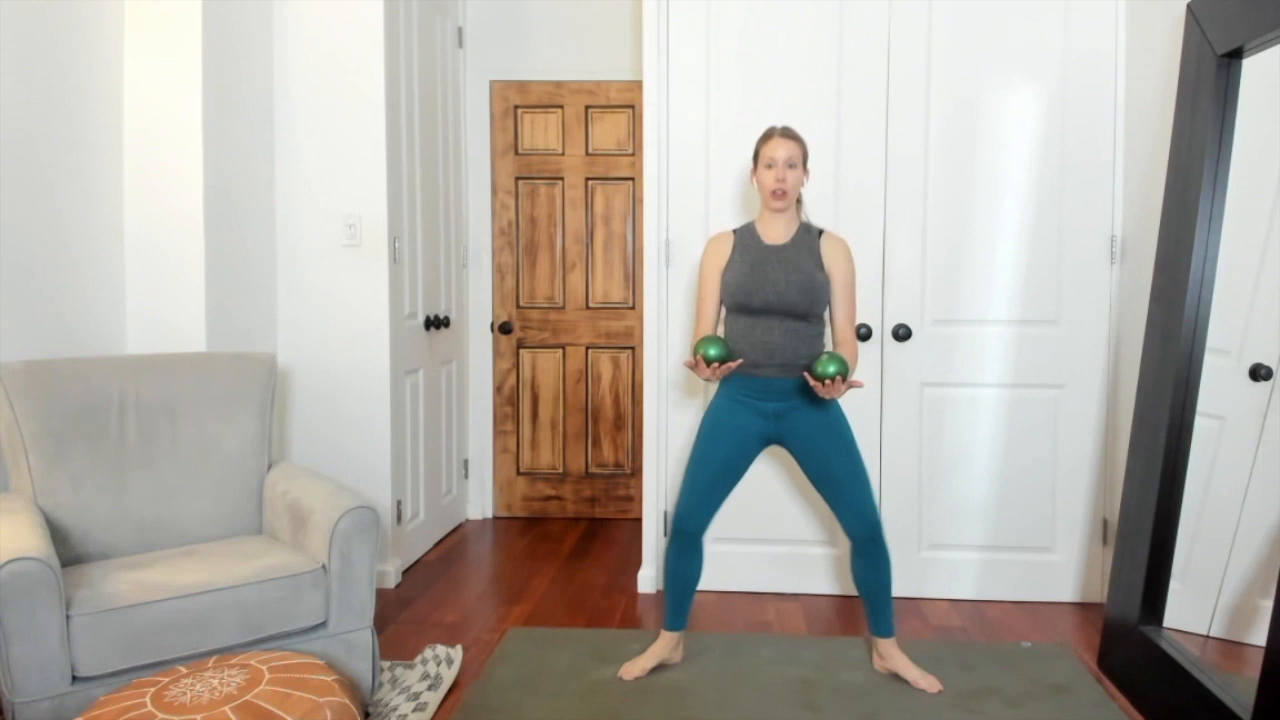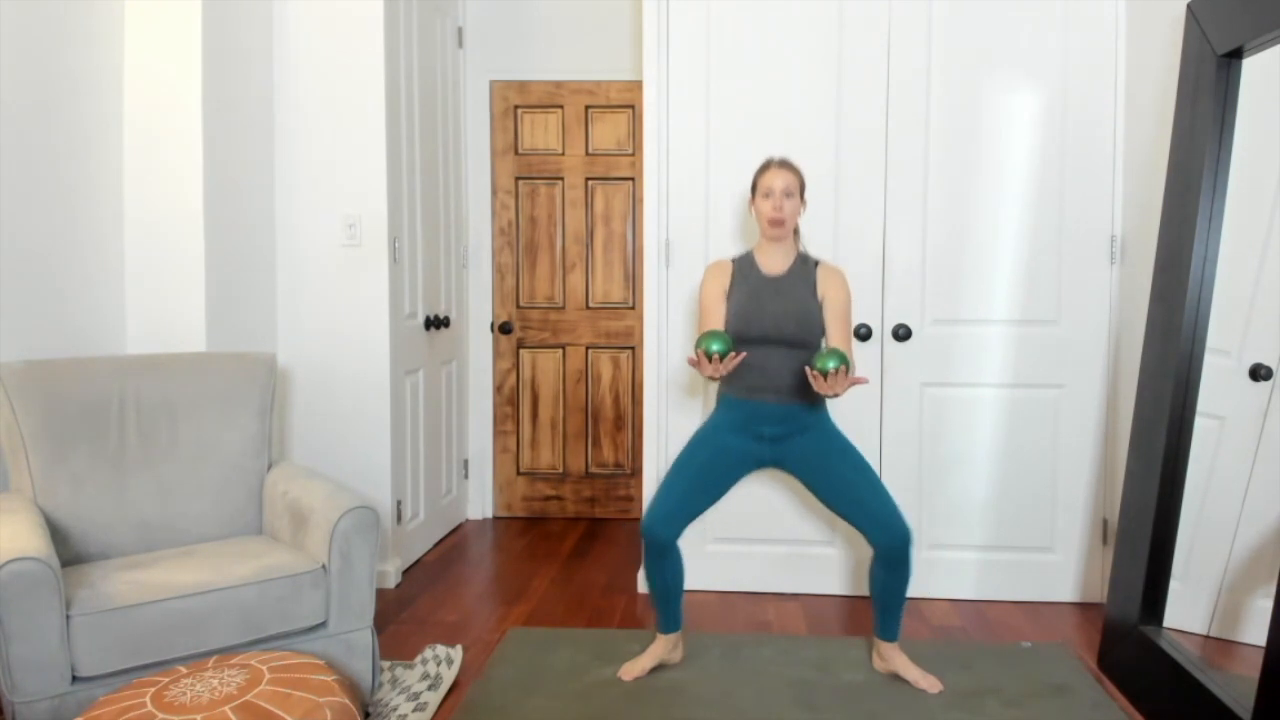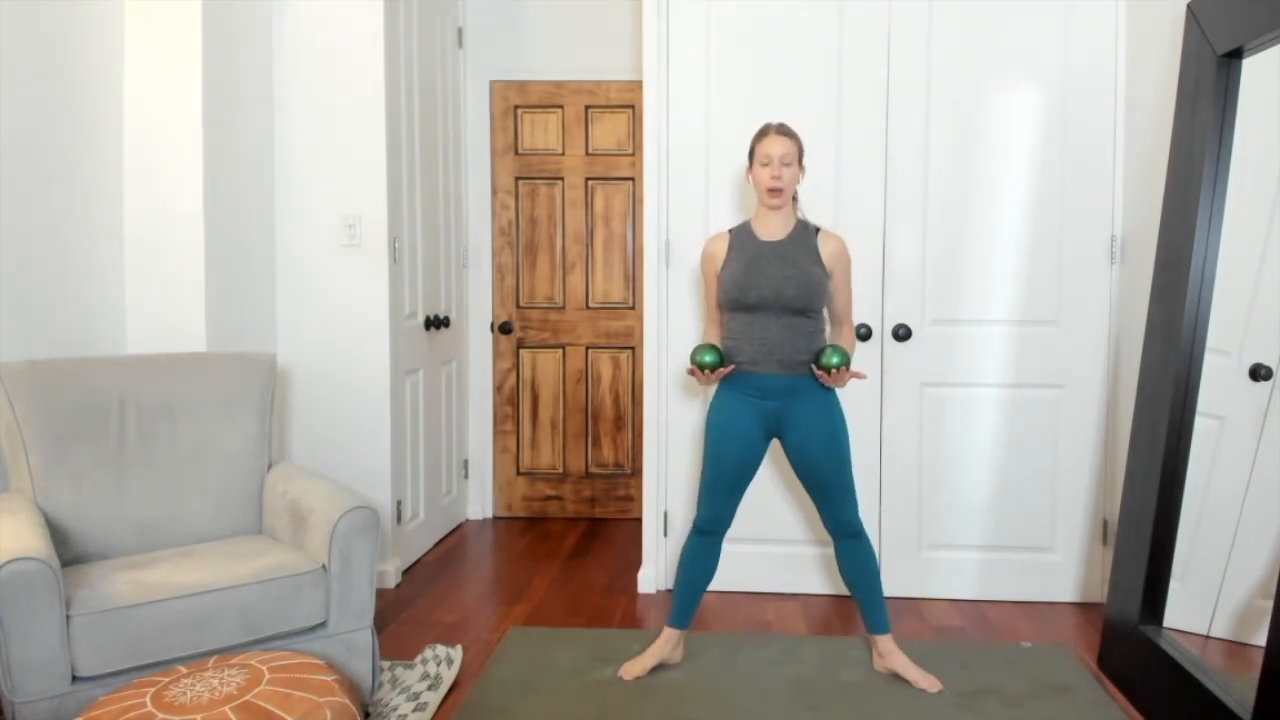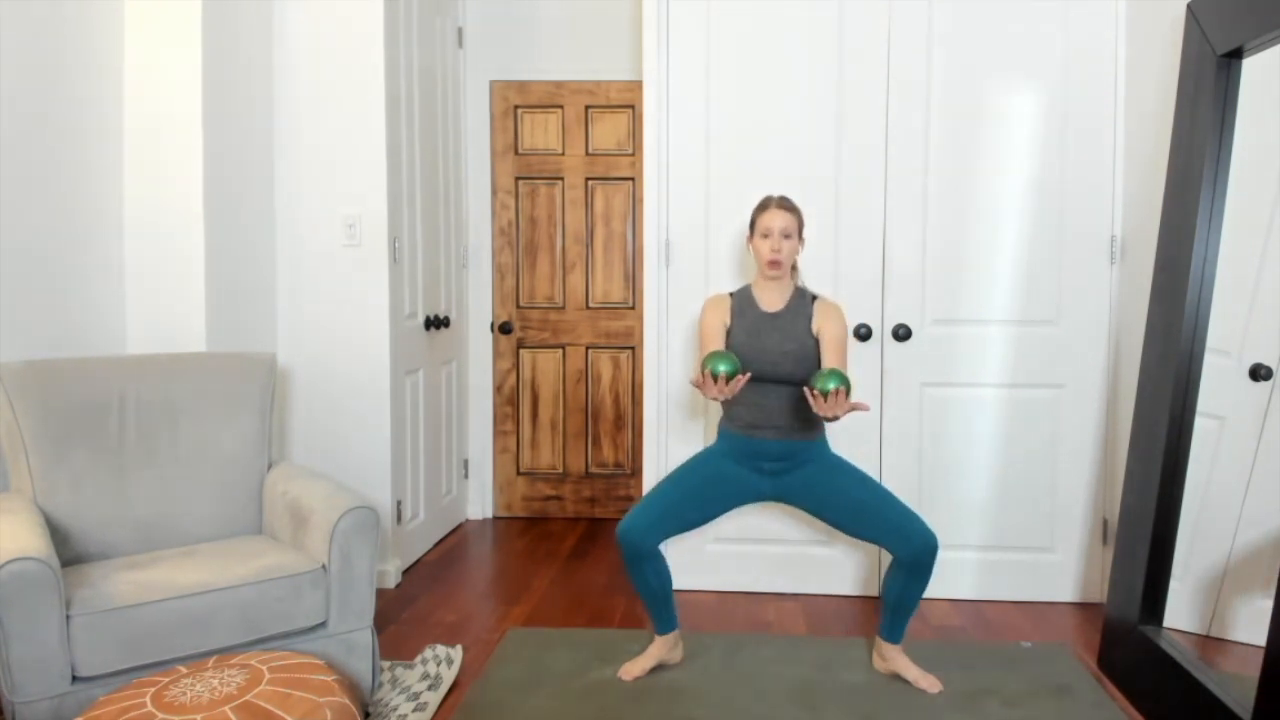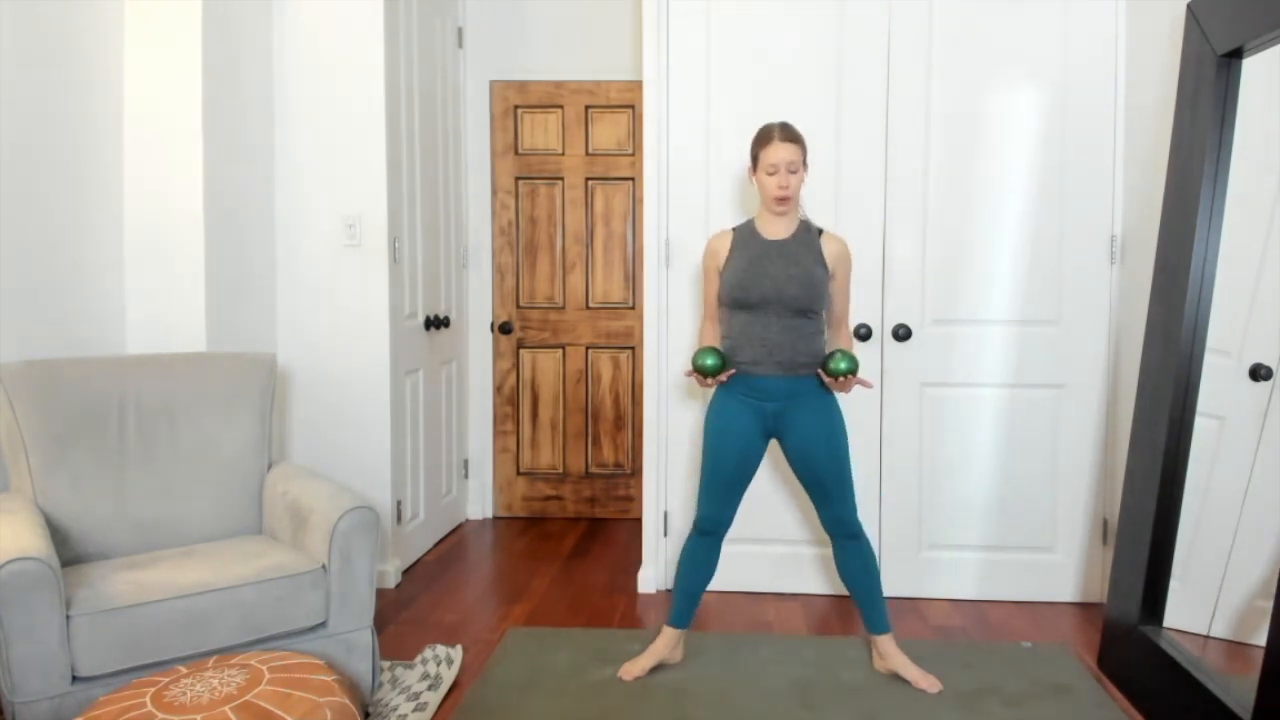
dt=1s
person 1, frame 1
left shoulder: (831, 248)
right shoulder: (724, 246)
left elbow: (846, 335)
right elbow: (705, 331)
left wrist: (841, 376)
right wrist: (706, 364)
left hip: (809, 402)
right hip: (740, 399)
left knee: (864, 527)
right knee: (687, 521)
left ankle: (887, 648)
right ankle: (670, 640)
person 1, frame 2
left shoulder: (827, 278)
right shoulder: (722, 274)
left elbow: (840, 359)
right elbow: (709, 350)
left wrist: (836, 381)
right wrist: (710, 368)
left hip: (806, 425)
right hip: (735, 422)
left knee: (891, 532)
right knee: (656, 527)
left ankle: (888, 649)
right ankle: (667, 641)
person 1, frame 3
left shoulder: (827, 246)
right shoulder: (720, 246)
left elbow: (843, 326)
left wrist: (840, 364)
right wrist: (706, 364)
left hip: (808, 398)
right hip: (739, 397)
left knee: (846, 525)
right knee: (709, 522)
left ankle: (885, 647)
right ankle: (670, 640)
person 1, frame 4
left shoulder: (824, 314)
right shoulder: (720, 309)
left elbow: (836, 391)
right elbow: (711, 377)
left wrist: (835, 406)
right wrist: (714, 389)
left hip: (807, 459)
right hip: (734, 455)
left knee: (919, 544)
right knee: (633, 534)
left ankle: (889, 649)
right ankle: (667, 641)
person 1, frame 5
left shoulder: (830, 248)
right shoulder: (723, 245)
left elbow: (838, 328)
left wrist: (842, 370)
left hip: (808, 399)
right hip: (738, 398)
left knee: (844, 524)
right knee: (710, 523)
left ankle: (885, 648)
right ankle: (670, 640)
